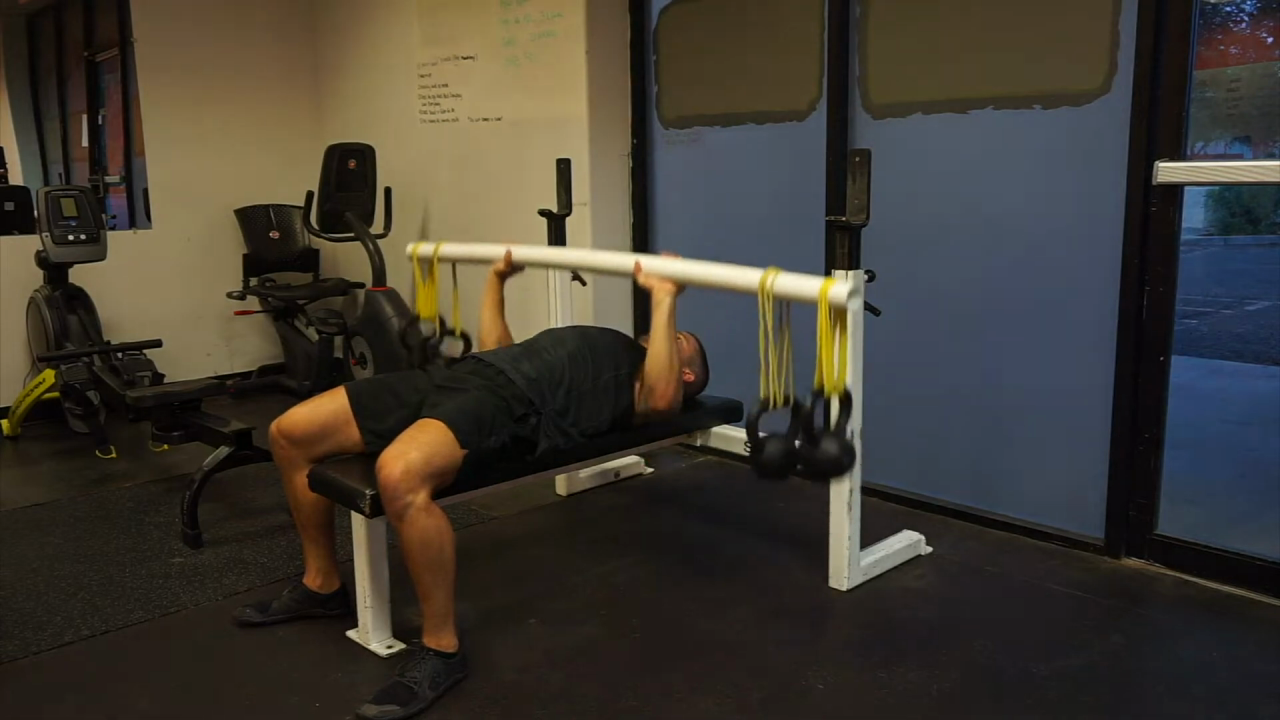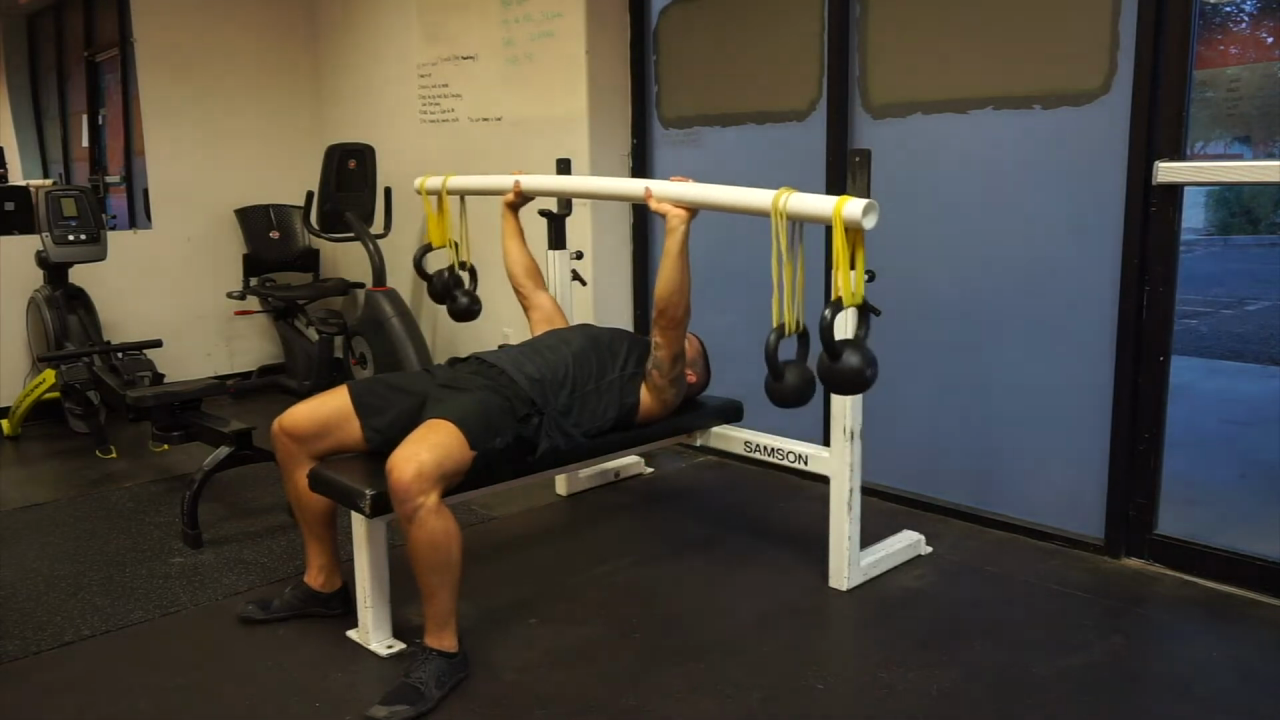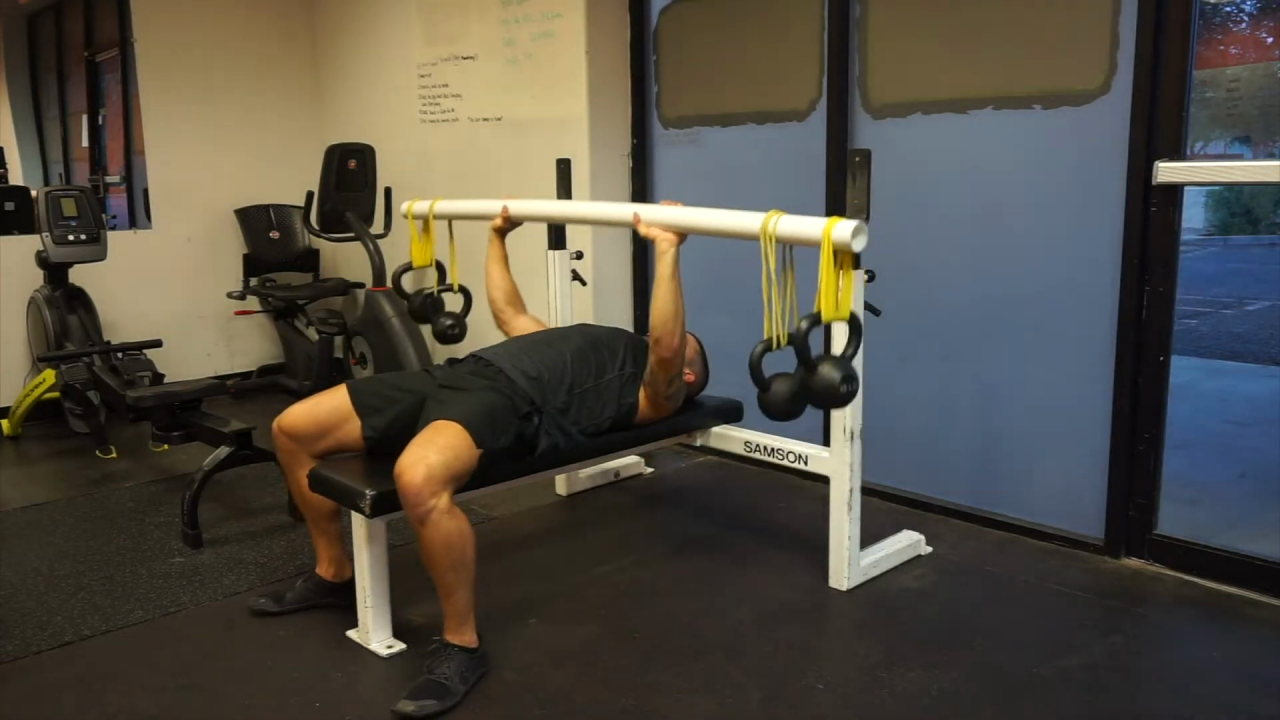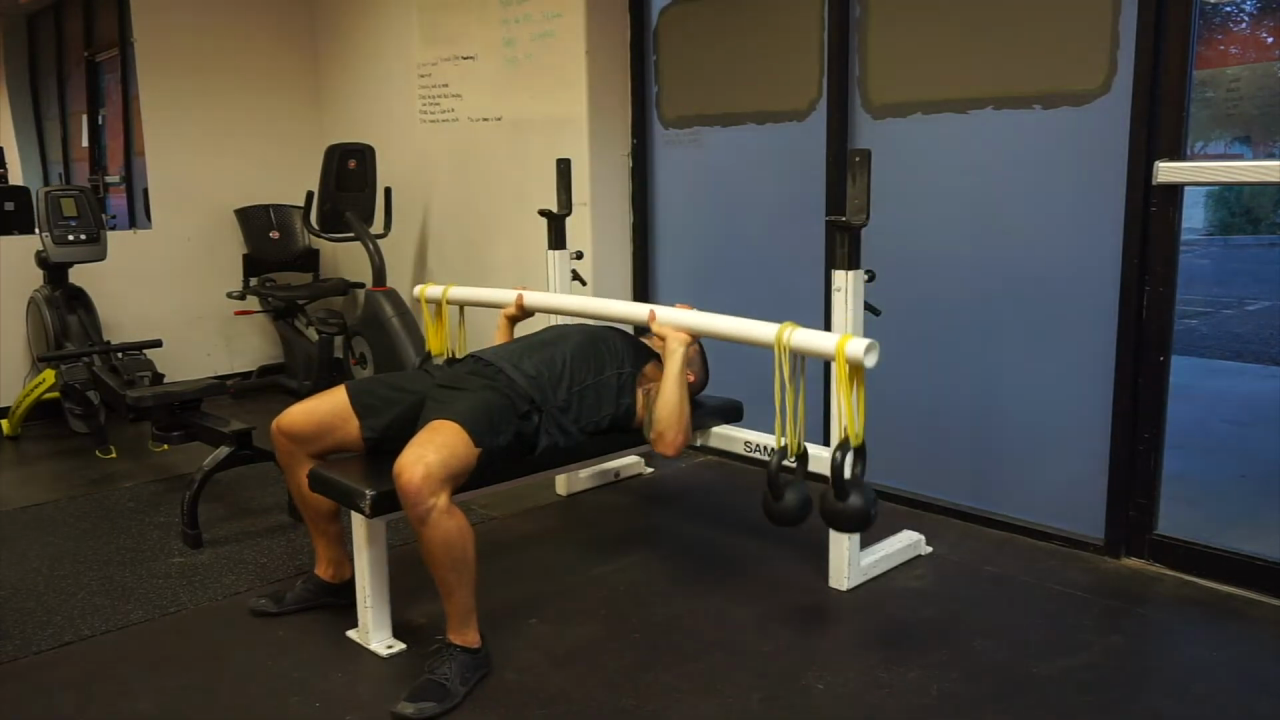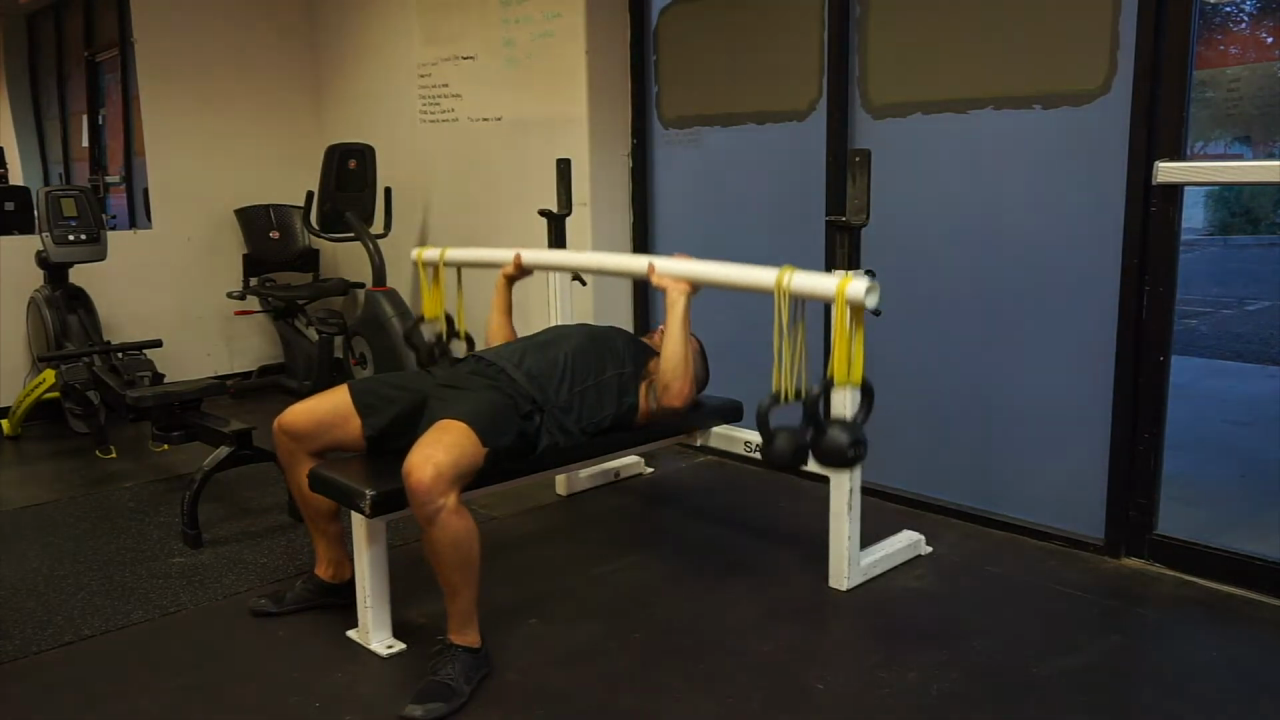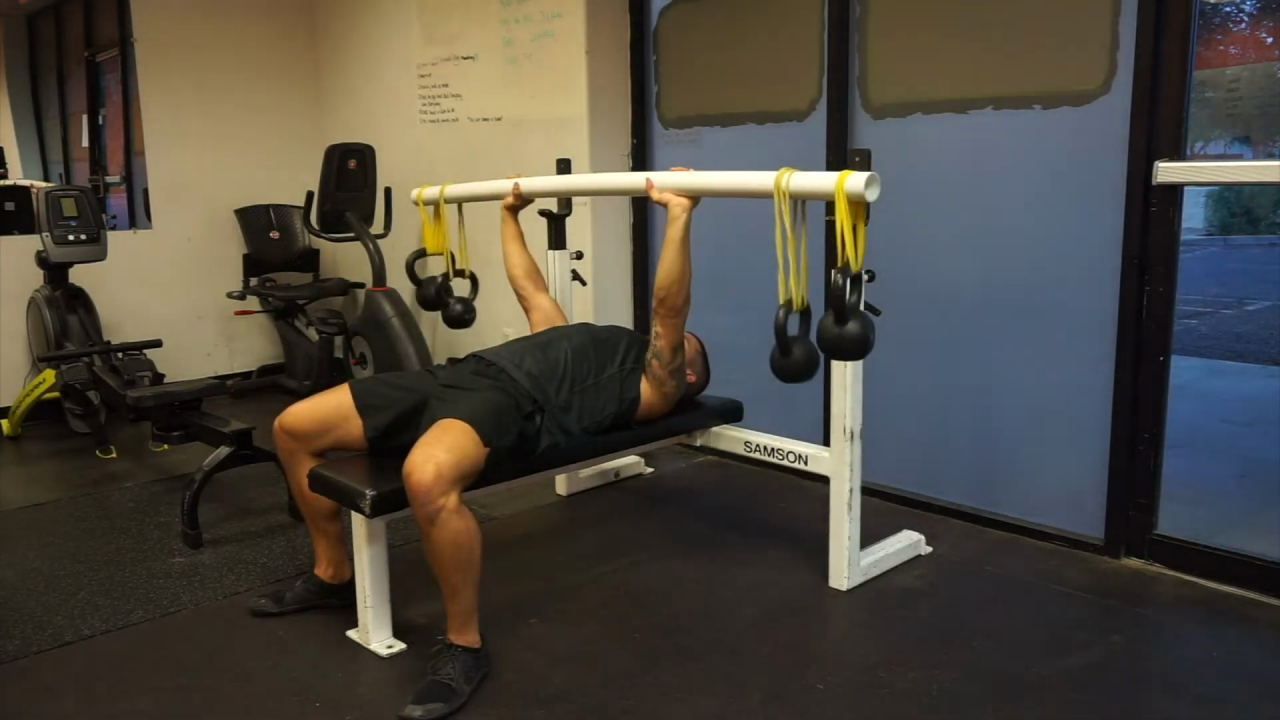
dt=0.7s
person 1, frame 1
left shoulder: (646, 380)
right shoulder: (599, 350)
left elbow: (661, 399)
right elbow: (495, 350)
left wrist: (664, 299)
right wrist: (496, 280)
left hip: (512, 403)
left knee: (400, 474)
right knee: (289, 433)
left ankle: (441, 649)
right ankle: (322, 585)
person 1, frame 2
left shoulder: (659, 386)
right shoulder: (596, 352)
left elbow: (670, 316)
right elbow: (531, 289)
left wrist: (677, 226)
right wrist: (511, 212)
left hip: (513, 401)
right hip: (461, 374)
left knee: (411, 477)
right knee: (293, 430)
left ankle: (441, 651)
right ankle: (322, 582)
person 1, frame 3
left shoulder: (658, 391)
right shoulder: (592, 354)
left elbow: (666, 350)
right elbow: (509, 316)
left wrist: (666, 250)
right wrist: (498, 236)
left hip: (512, 399)
left knee: (420, 480)
right knee: (291, 429)
left ankle: (461, 647)
right ankle: (334, 574)
person 1, frame 4
left shoulder: (653, 384)
right shoulder: (604, 350)
left elbow: (670, 441)
left wrist: (677, 345)
right wrist: (509, 320)
left hip: (511, 399)
left knee: (420, 479)
right knee: (291, 430)
left ankle: (464, 646)
right ankle: (333, 575)
person 1, frame 5
left shoulder: (650, 385)
right shoulder: (602, 351)
left elbow: (676, 396)
right elbow: (503, 351)
left wrist: (678, 299)
right wrist: (505, 283)
left hip: (513, 400)
left knee: (428, 478)
right knee: (293, 428)
left ankle: (465, 646)
right ankle: (333, 574)
person 1, frame 6
left shoulder: (656, 386)
right shoulder: (593, 353)
left elbow: (670, 307)
right elbow: (531, 289)
left wrist: (678, 214)
right wrist: (510, 214)
left hip: (514, 401)
right hip: (460, 375)
left knee: (429, 479)
right knee: (293, 428)
left ankle: (464, 646)
right ankle: (333, 575)
